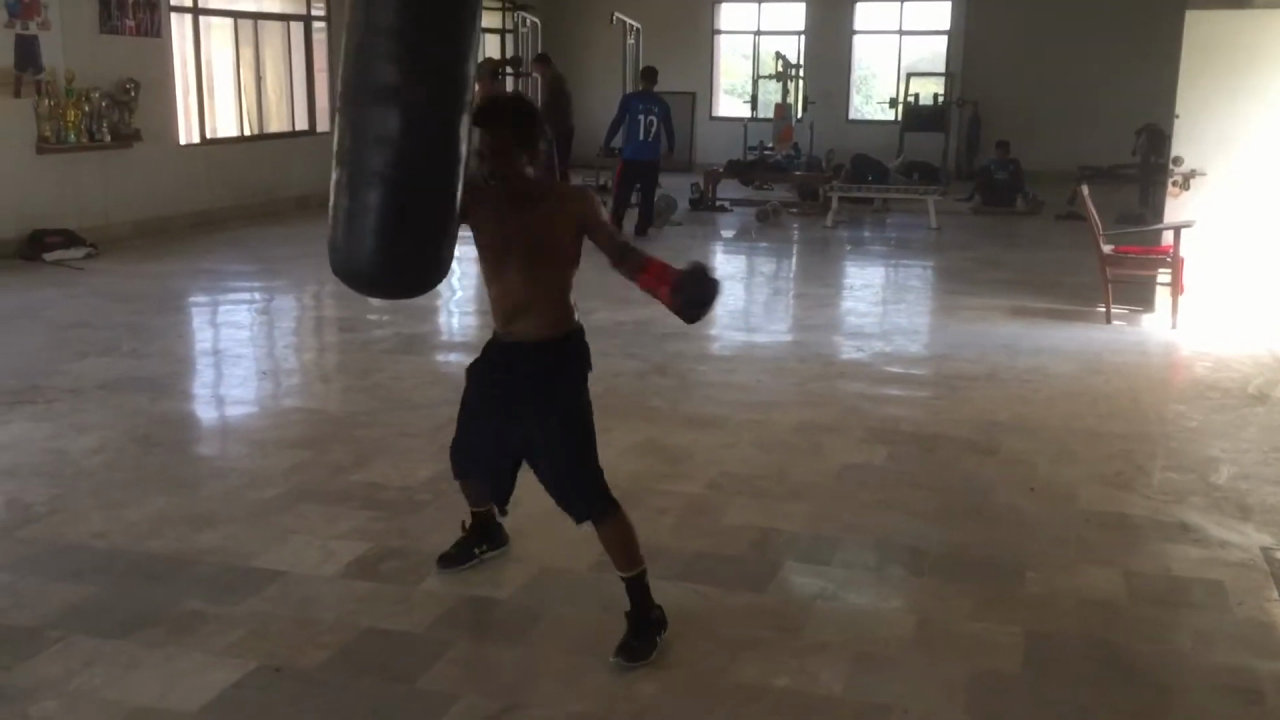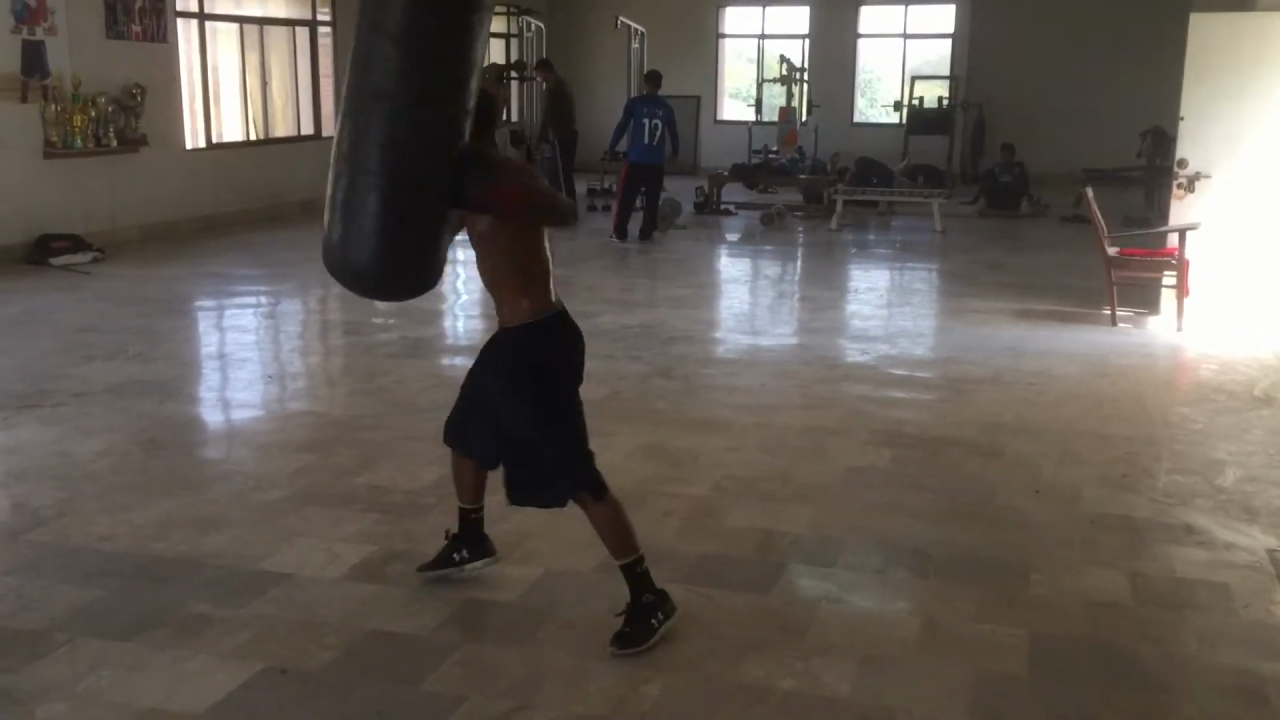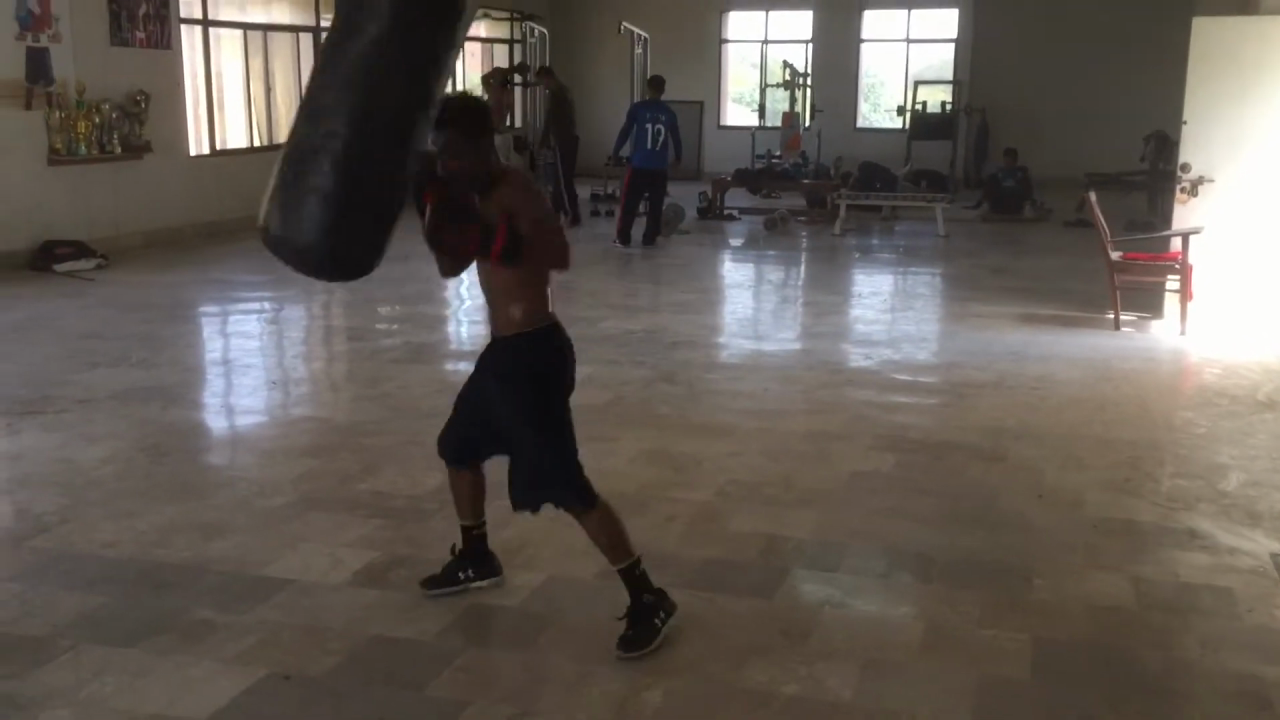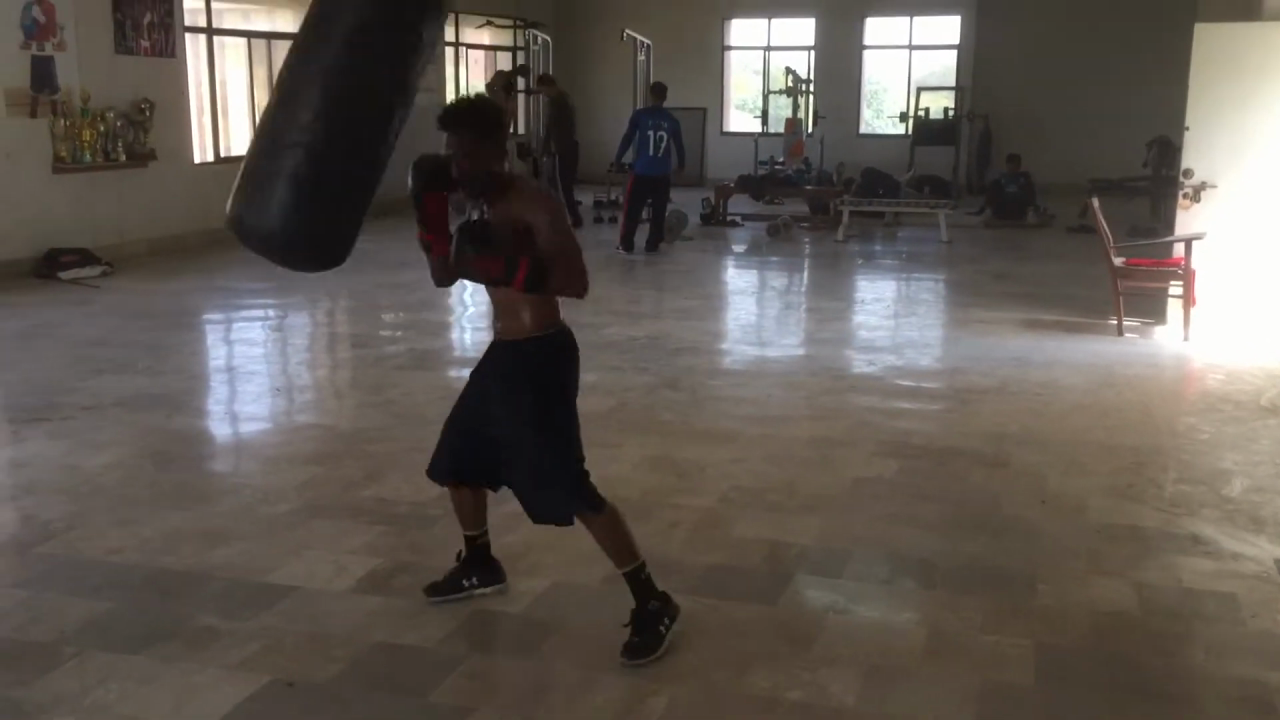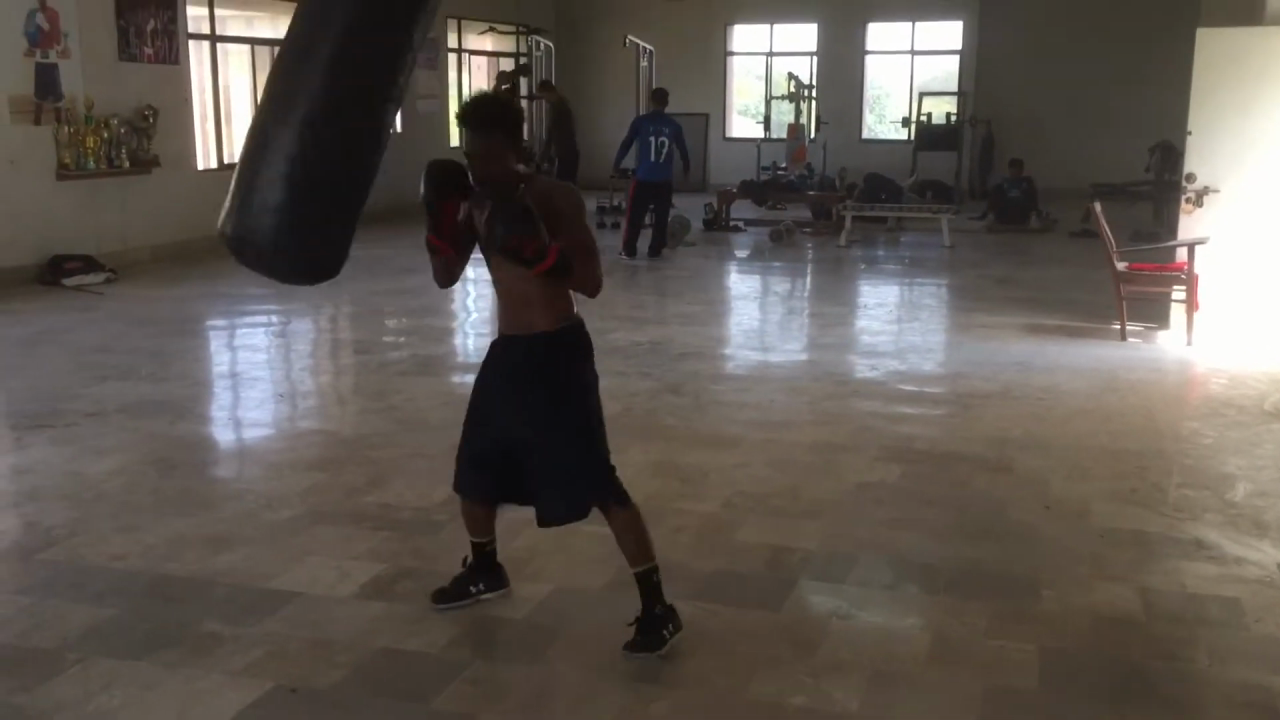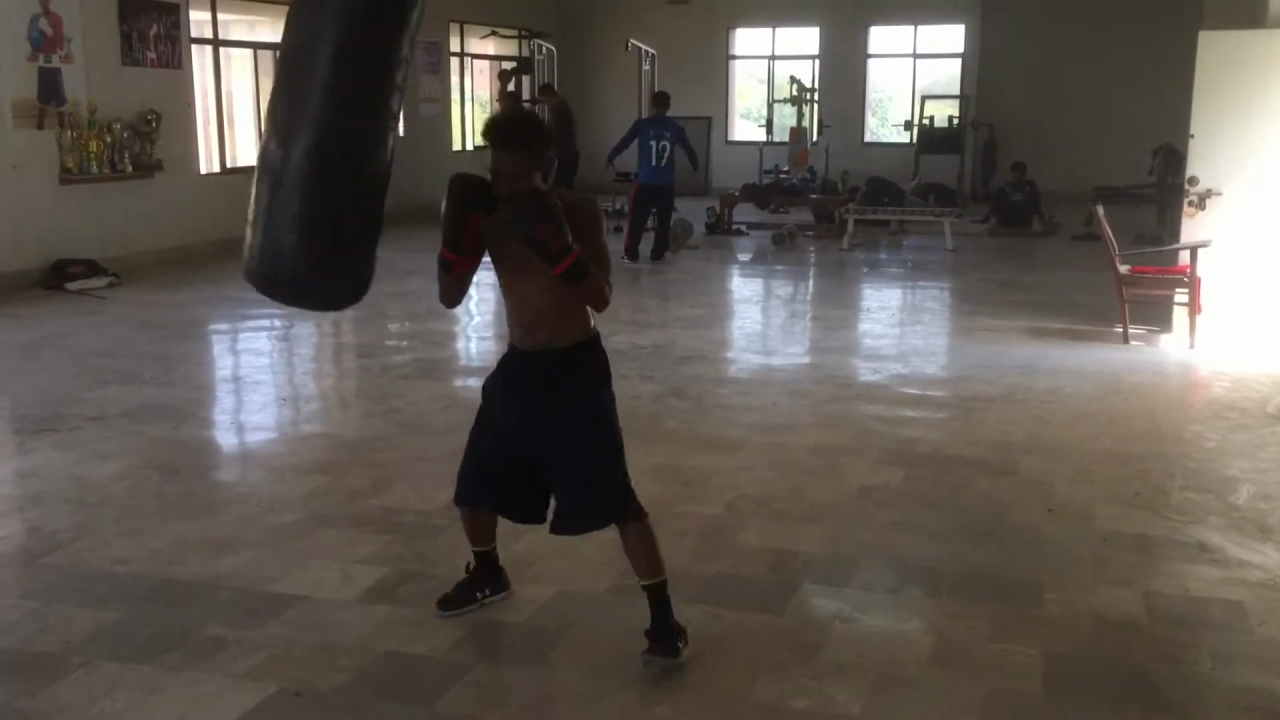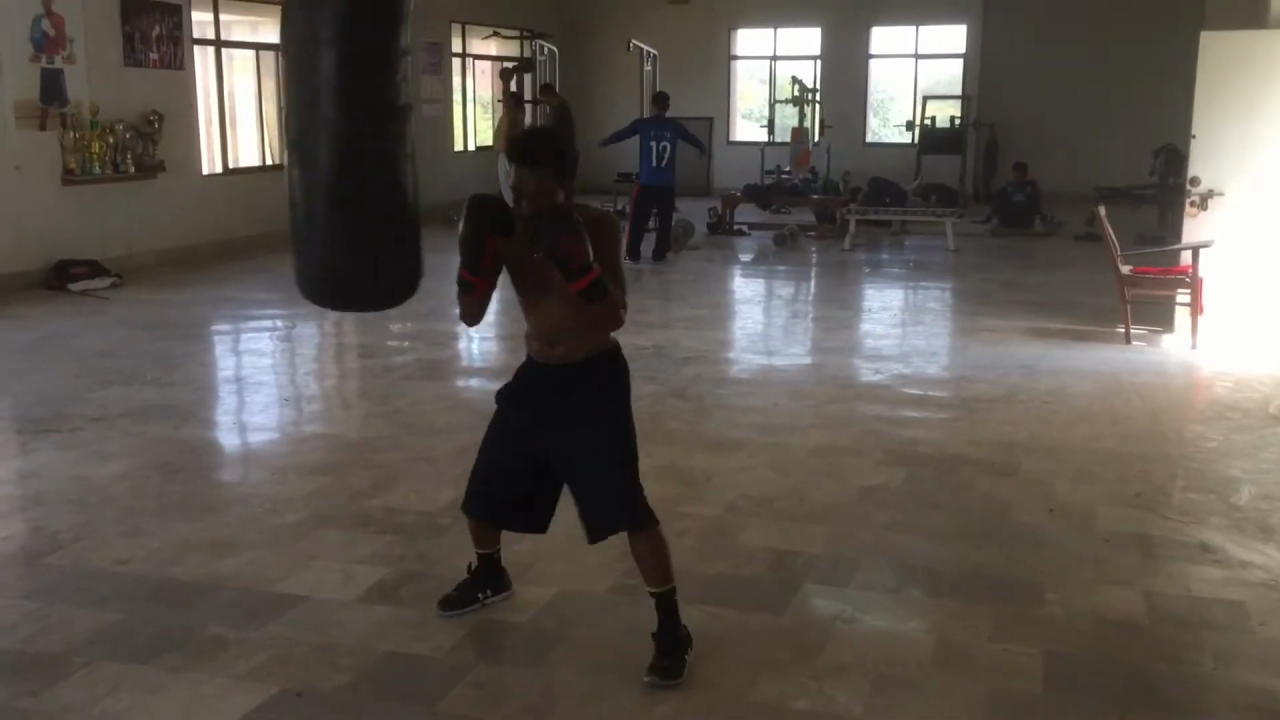
dt=0.1s
person 1, frame 1
left shoulder: (570, 203)
right shoulder: (476, 195)
left elbow: (624, 255)
left wrist: (674, 286)
left hip: (555, 357)
right hip: (502, 353)
left knee: (584, 492)
right knee: (473, 457)
left ankle: (645, 610)
right ankle: (485, 529)
person 1, frame 2
left shoulder: (510, 176)
right shoulder: (474, 182)
left elbow: (563, 212)
left wrist: (487, 193)
left hip: (541, 344)
right hip: (511, 338)
left knee: (572, 474)
right knee: (466, 433)
left ankle: (647, 597)
right ankle: (471, 539)
person 1, frame 3
left shoulder: (516, 193)
right shoulder: (471, 195)
left elbow: (557, 256)
right elbow: (451, 267)
left wrist: (482, 233)
right wrist: (437, 212)
left hip: (536, 352)
right hip: (504, 347)
left knee: (565, 484)
right knee: (459, 447)
left ankle: (648, 599)
right ankle: (476, 557)
person 1, frame 4
left shoulder: (535, 203)
right shoulder: (478, 204)
left elbow: (578, 283)
right elbow: (443, 277)
left wrist: (511, 271)
right wrist: (430, 214)
left hip: (541, 356)
right hip: (504, 353)
left knee: (570, 489)
right knee: (456, 461)
left ankle: (652, 604)
right ankle: (479, 564)
person 1, frame 5
left shoulder: (558, 200)
right shoulder: (472, 199)
left elbow: (594, 286)
right elbow: (443, 278)
left wrist: (539, 249)
right wrist: (439, 216)
left hip: (561, 352)
right hip: (508, 353)
left knee: (596, 483)
right knee: (473, 470)
left ankle: (656, 609)
right ankle: (485, 569)
person 1, frame 6
left shoulder: (578, 211)
right shoulder: (485, 215)
left elbow: (601, 298)
right elbow: (449, 298)
left wrist: (559, 244)
right wrist: (456, 232)
left hip: (576, 366)
right hip: (517, 366)
left knee: (613, 496)
right knee: (475, 485)
left ankle: (665, 622)
right ankle: (487, 575)
person 1, frame 7
left shoulder: (598, 226)
right shoulder: (505, 228)
left elbow: (615, 317)
right elbow: (469, 315)
left wrist: (576, 260)
right wrist: (477, 252)
left hip: (598, 375)
right hip: (538, 374)
left knee: (622, 504)
right knee: (488, 489)
left ankle: (672, 630)
right ankle: (489, 575)
